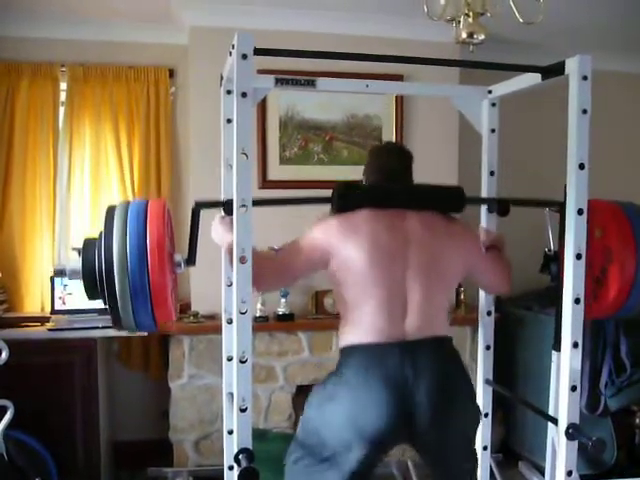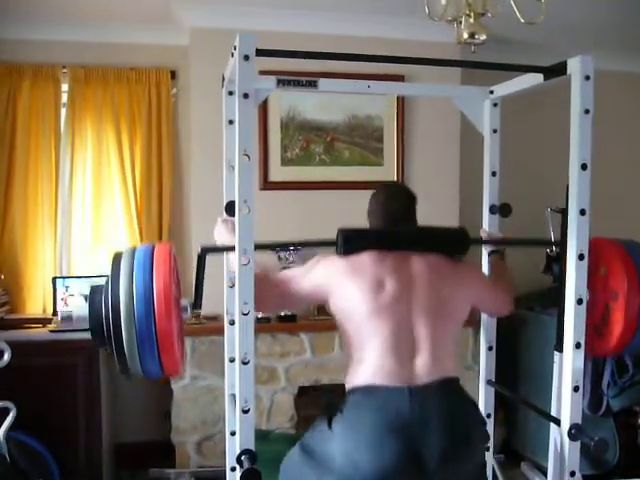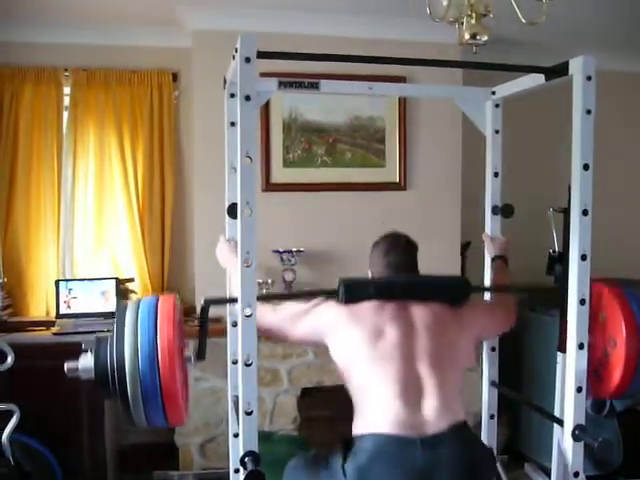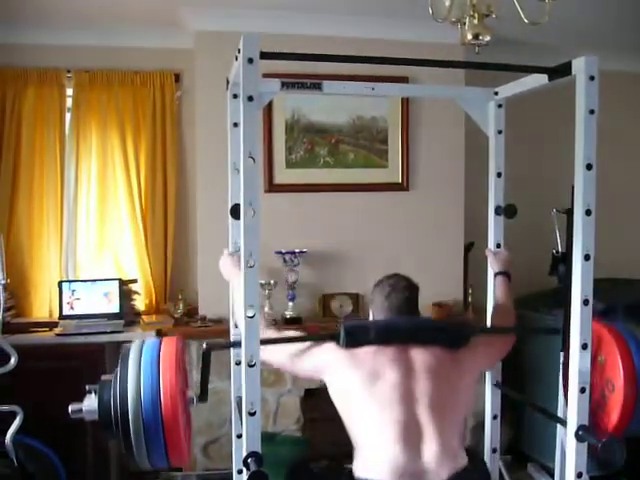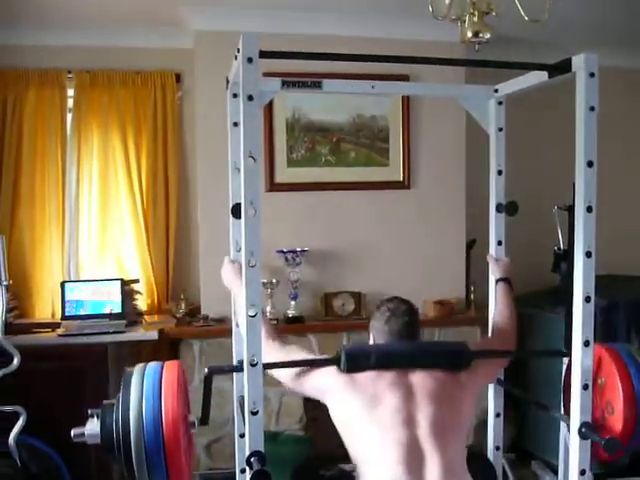
dt=0.3s
person 1, frame 1
left shoulder: (339, 230)
right shoulder: (454, 232)
left elbow: (262, 276)
right elbow: (500, 283)
left wrist: (229, 239)
right wrist: (494, 246)
left hip: (366, 377)
right hip: (440, 374)
person 1, frame 2
left shoulder: (340, 269)
right shoulder: (457, 272)
left elbow: (262, 293)
right elbow: (505, 302)
left wrist: (231, 242)
right wrist: (496, 253)
left hip: (374, 418)
right hip: (448, 418)
person 1, frame 3
left shoulder: (340, 315)
right shoulder: (457, 316)
left elbow: (262, 316)
right elbow: (505, 315)
left wrist: (232, 263)
right wrist: (499, 259)
person 1, frame 4
left shoulder: (342, 360)
right shoulder: (456, 358)
left elbow: (264, 340)
right elbow: (503, 332)
left wrist: (236, 278)
right wrist: (501, 273)
person 1, frame 5
left shoulder: (343, 382)
right shoulder: (456, 379)
left elbow: (270, 349)
right elbow: (503, 341)
left wrist: (238, 286)
right wrist: (502, 280)
